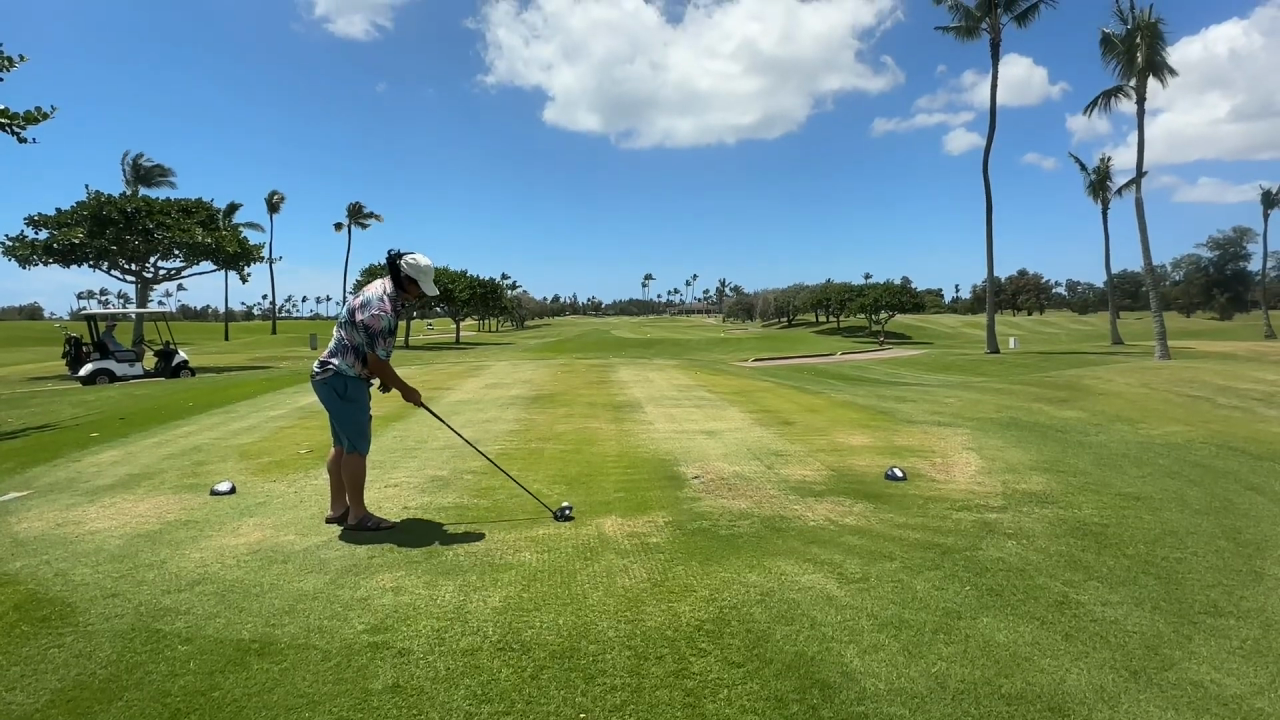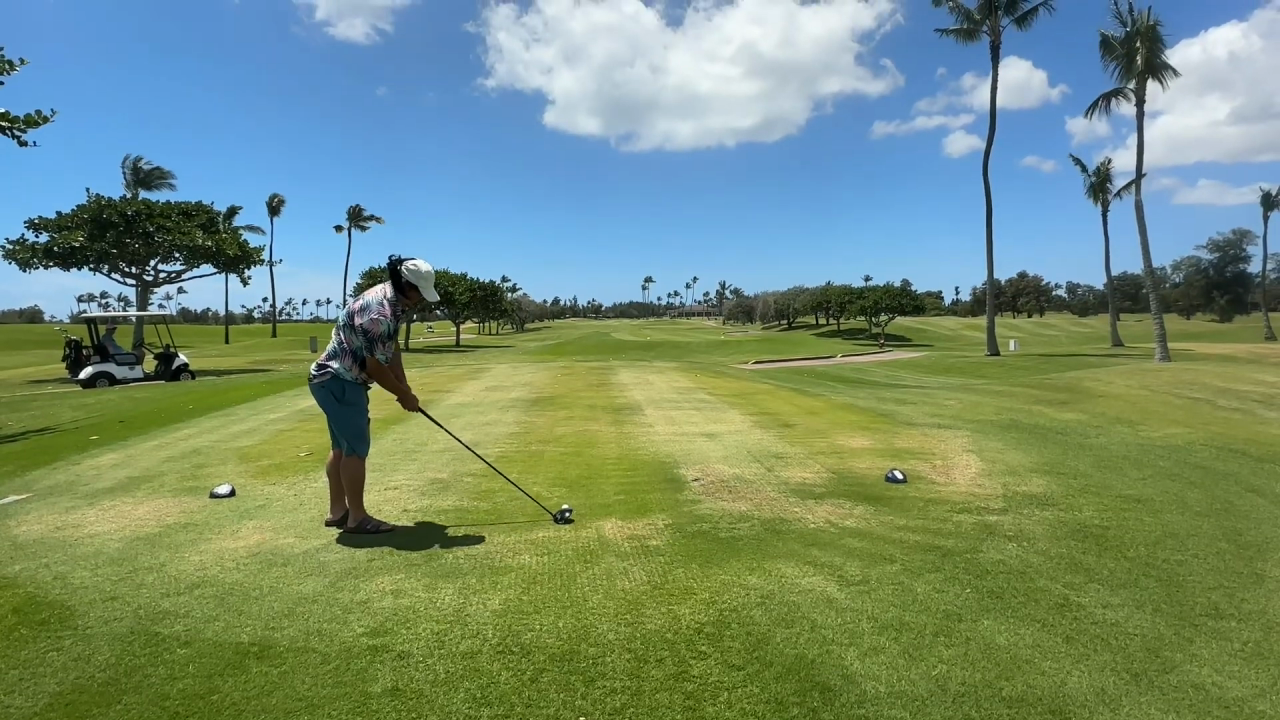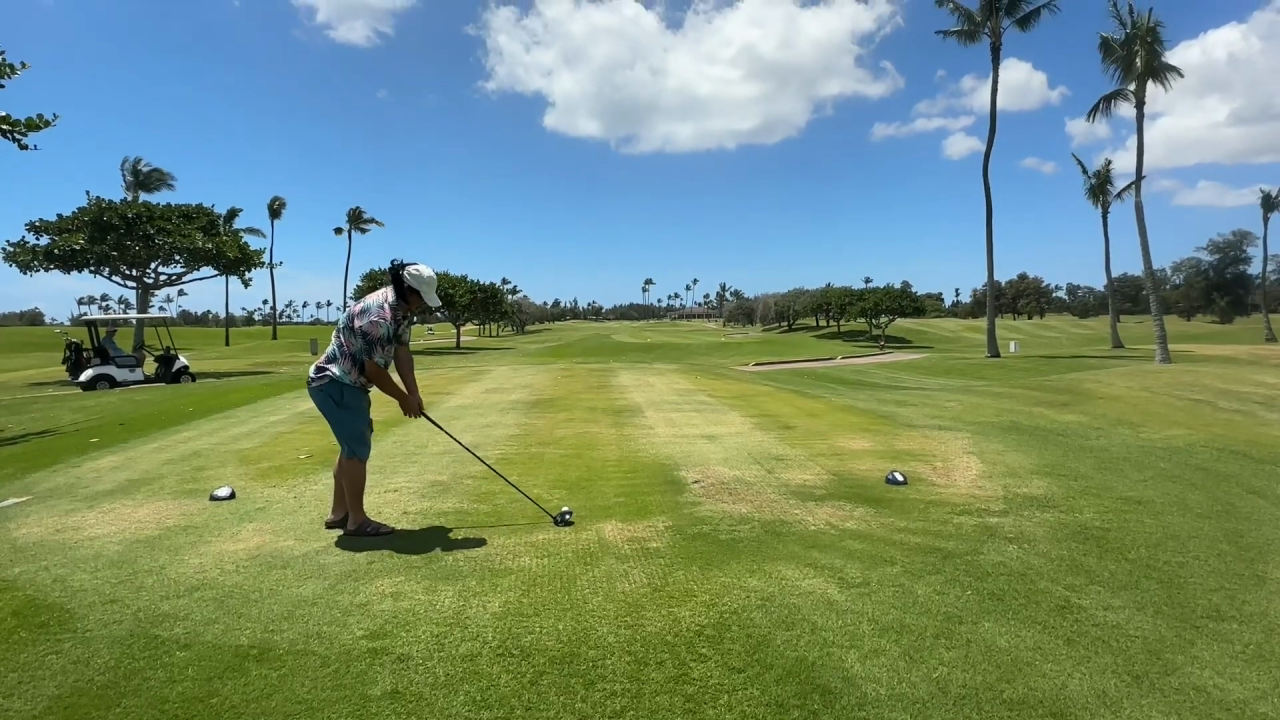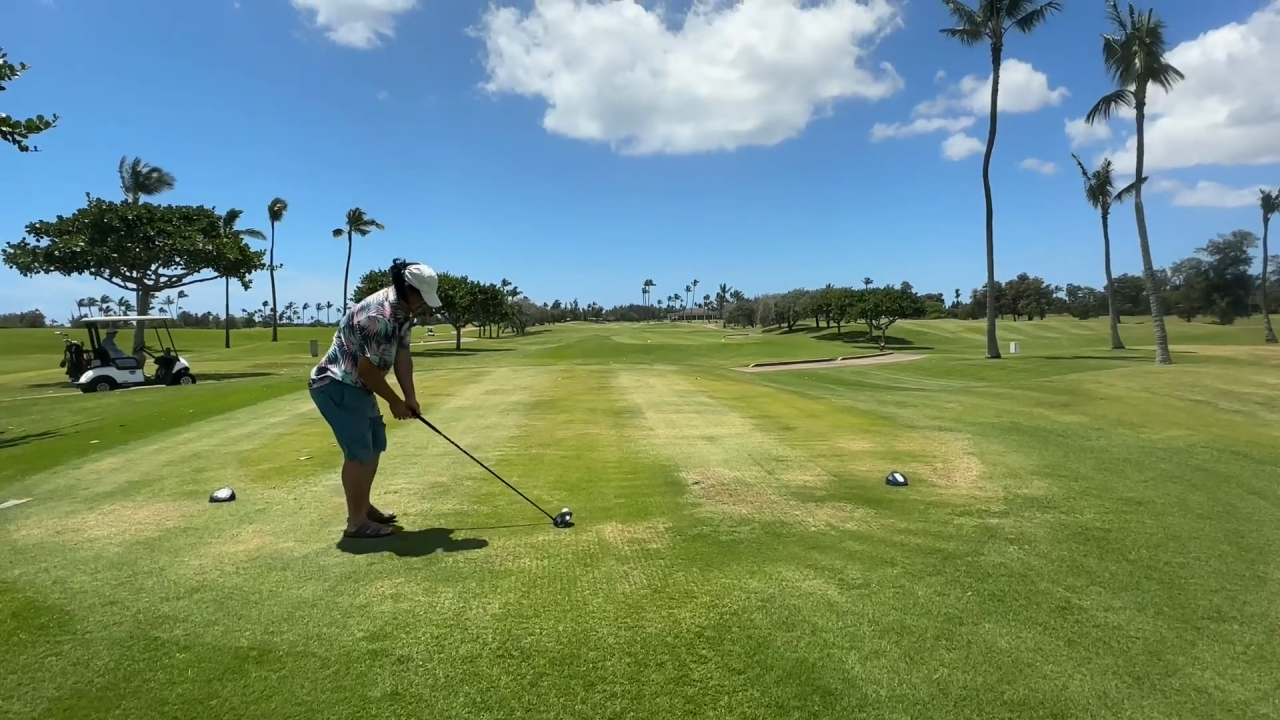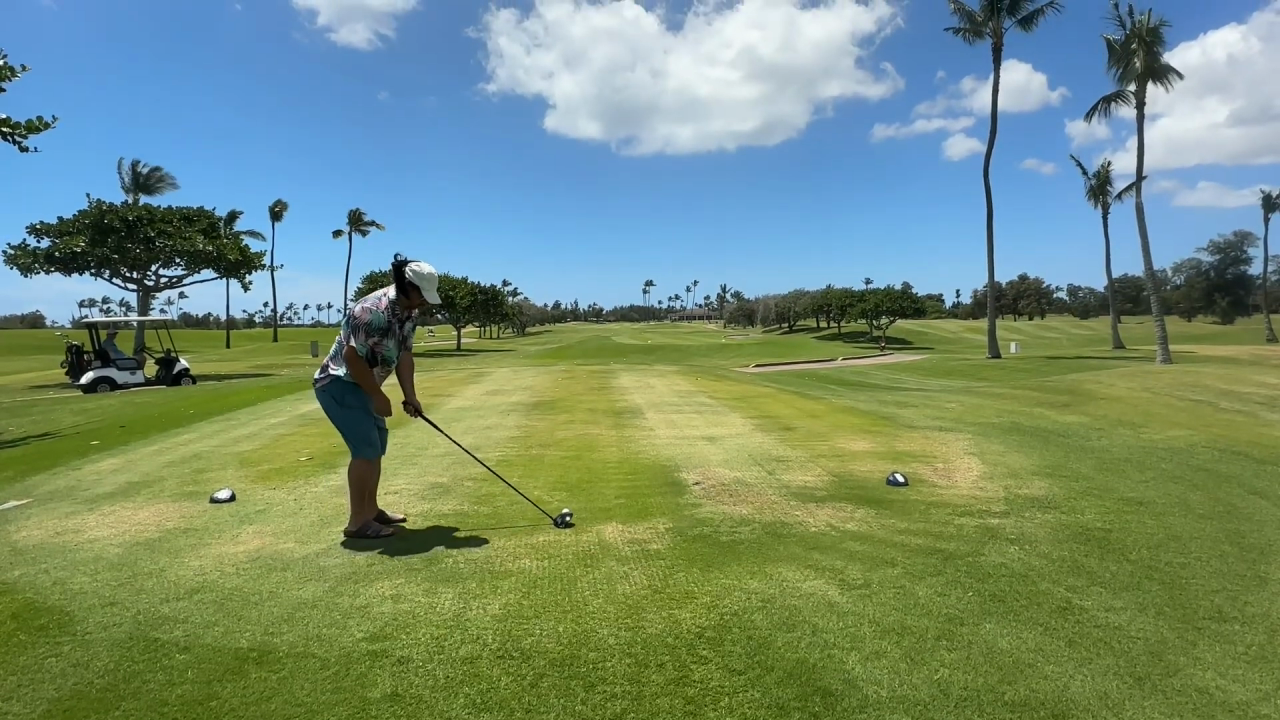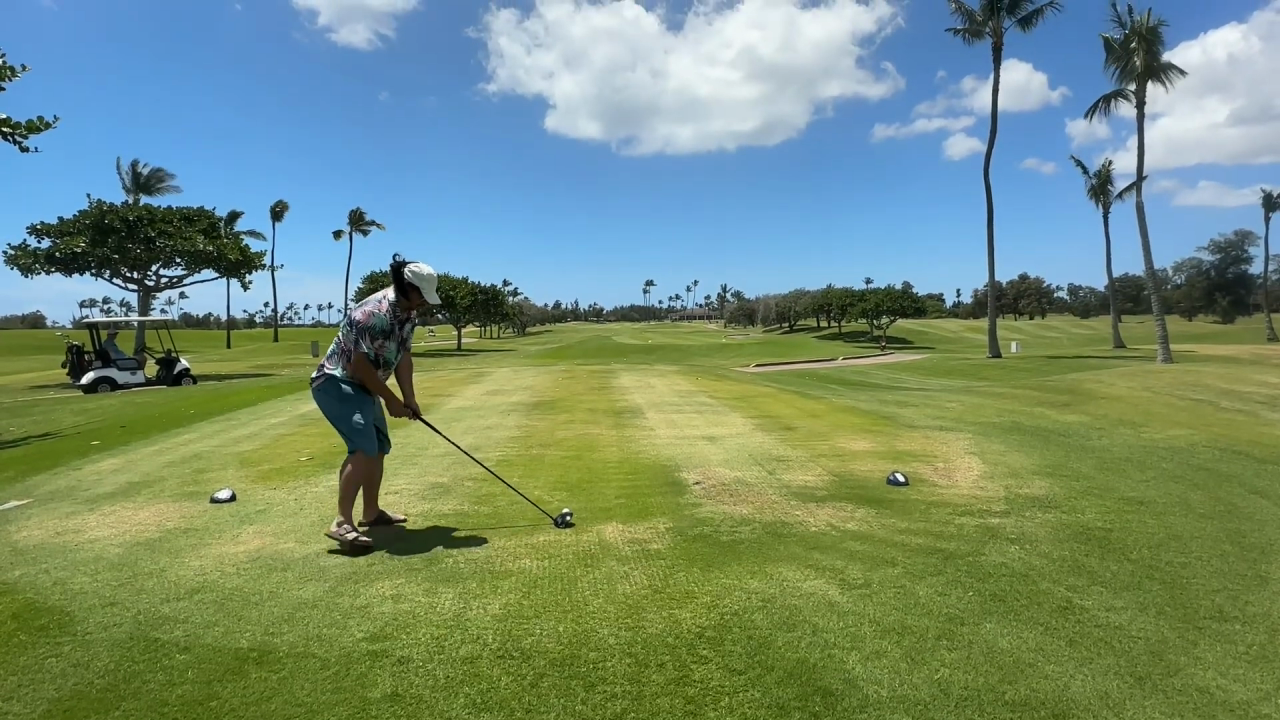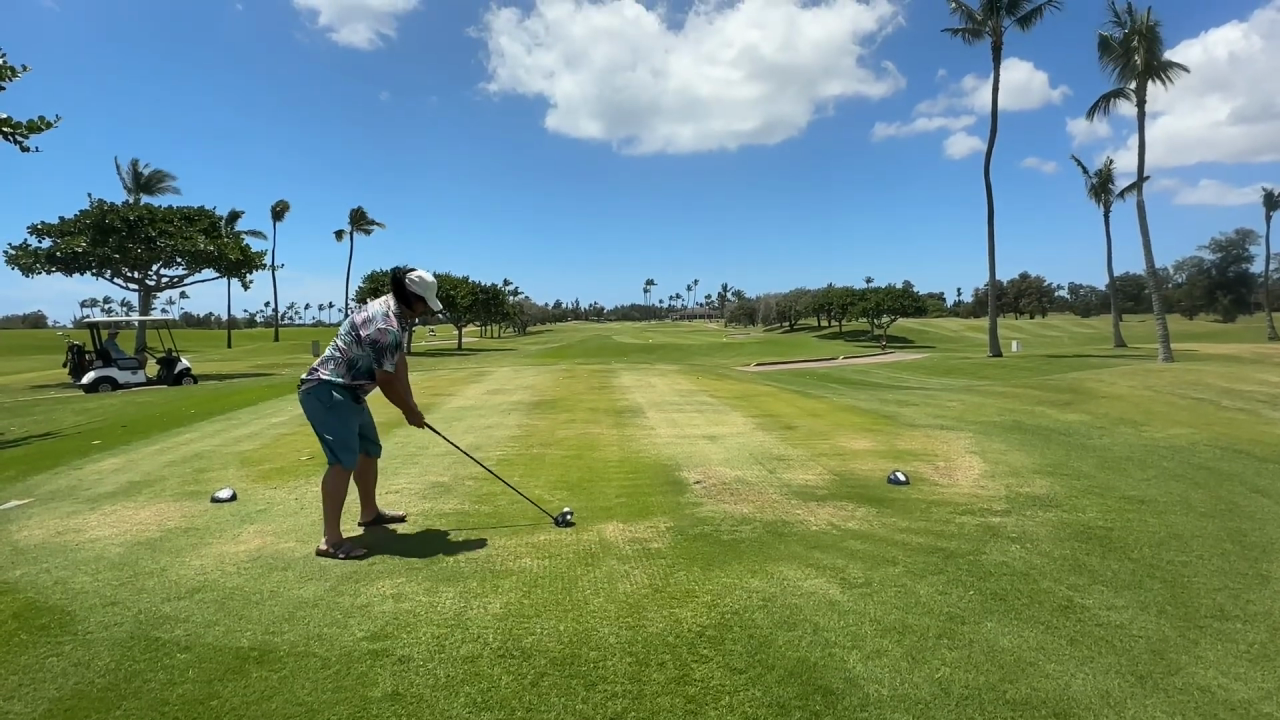
dt=0.3s
person 1, frame 1
left shoulder: (383, 289)
right shoulder: (379, 310)
right elbow: (377, 362)
left wrist: (388, 378)
right wrist: (406, 390)
left hip: (336, 375)
right hip: (342, 379)
left knee: (343, 443)
right knee: (357, 444)
left ankle: (338, 508)
right ankle: (357, 514)
person 1, frame 2
left shoulder: (393, 301)
right shoulder: (378, 314)
left elbow: (391, 349)
right elbow: (376, 367)
left wrist: (404, 388)
right wrist: (403, 394)
left hip: (336, 379)
right hip: (338, 381)
left knee: (342, 446)
right knee: (356, 447)
left ankle: (338, 510)
right ankle: (357, 517)
person 1, frame 3
left shoulder: (401, 309)
right shoulder: (378, 317)
left elbow: (401, 353)
right elbow: (375, 371)
left wrist: (414, 394)
right wrist: (403, 399)
left hip: (343, 382)
right hip: (335, 384)
left knee: (351, 447)
right knee: (357, 449)
left ankle: (339, 512)
right ankle: (356, 520)
person 1, frame 4
left shoulder: (404, 312)
right shoulder: (377, 316)
left elbow: (402, 355)
right elbow: (366, 368)
left wrist: (410, 397)
right wrist: (394, 402)
left hip: (354, 386)
right hip: (336, 385)
left knee: (374, 445)
right knee: (358, 451)
left ankle: (363, 507)
right ankle: (356, 521)
person 1, frame 5
left shoulder: (407, 312)
right shoulder: (373, 311)
left elbow: (403, 355)
right elbow: (352, 358)
left wrist: (410, 397)
right wrist: (378, 396)
left hip: (360, 386)
right hip: (339, 384)
left knee: (376, 448)
right knee: (365, 450)
left ankle: (371, 511)
right ankle: (357, 521)
person 1, frame 6
left shoulder: (407, 313)
right shoulder: (375, 313)
left elbow: (402, 357)
right elbow: (360, 363)
left wrist: (408, 399)
right wrist: (391, 400)
left hip: (360, 387)
right hip: (336, 385)
left knee: (378, 446)
right knee: (363, 448)
left ankle: (371, 511)
right ankle: (342, 522)
person 1, frame 7
left shoulder: (398, 316)
right shoulder: (384, 325)
left elbow: (399, 363)
right elbow: (386, 380)
left wrist: (411, 404)
right wrist: (410, 412)
left hip: (347, 391)
right hip: (326, 390)
left knee: (369, 449)
right knee: (343, 459)
left ankle: (369, 512)
right ankle: (330, 539)
